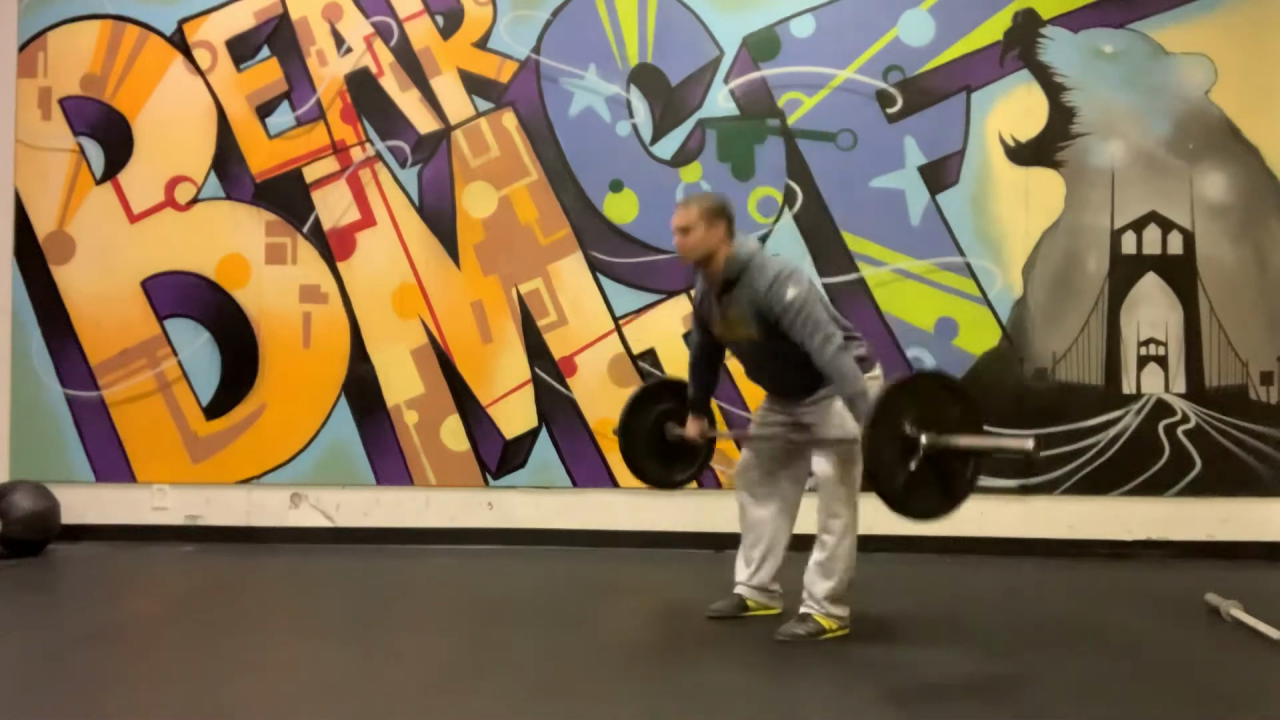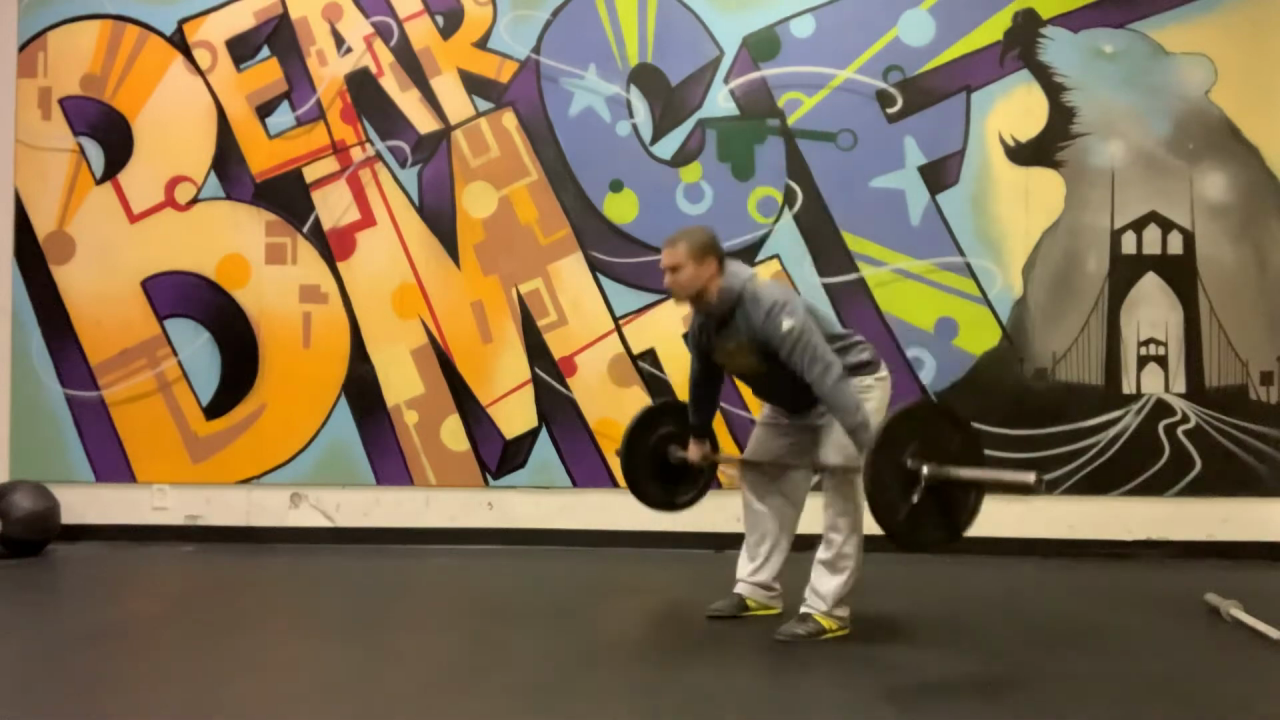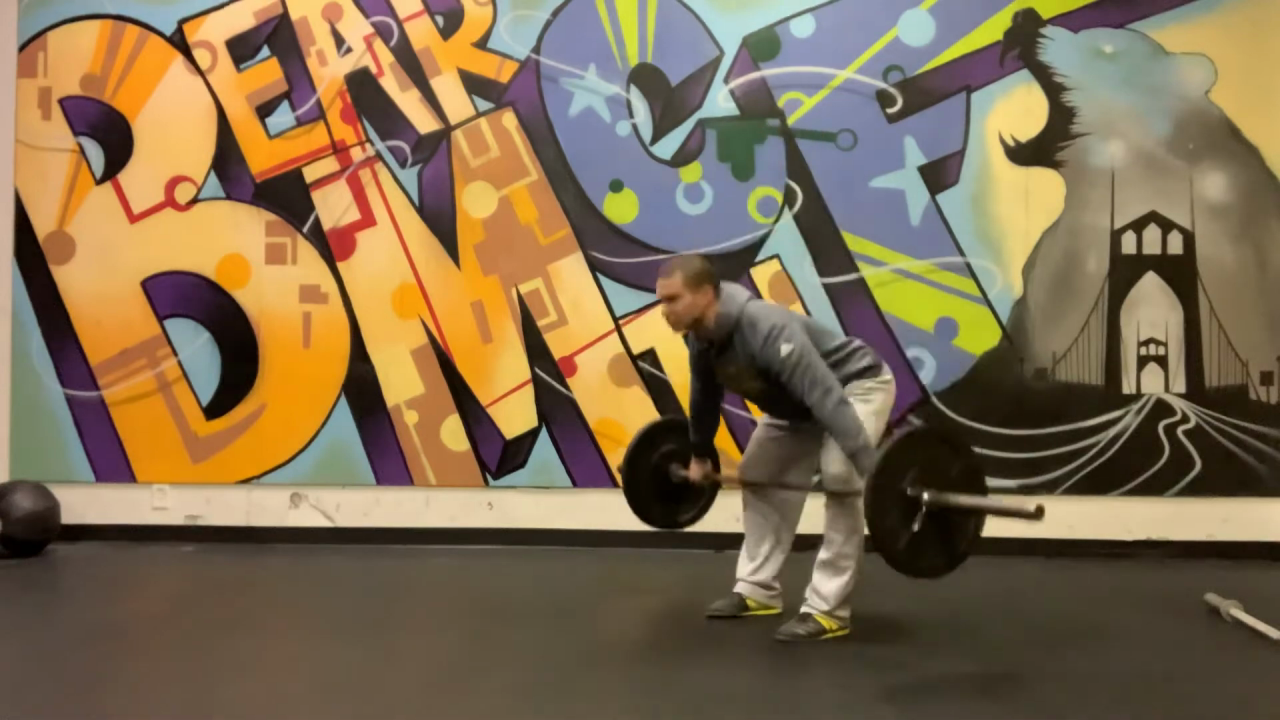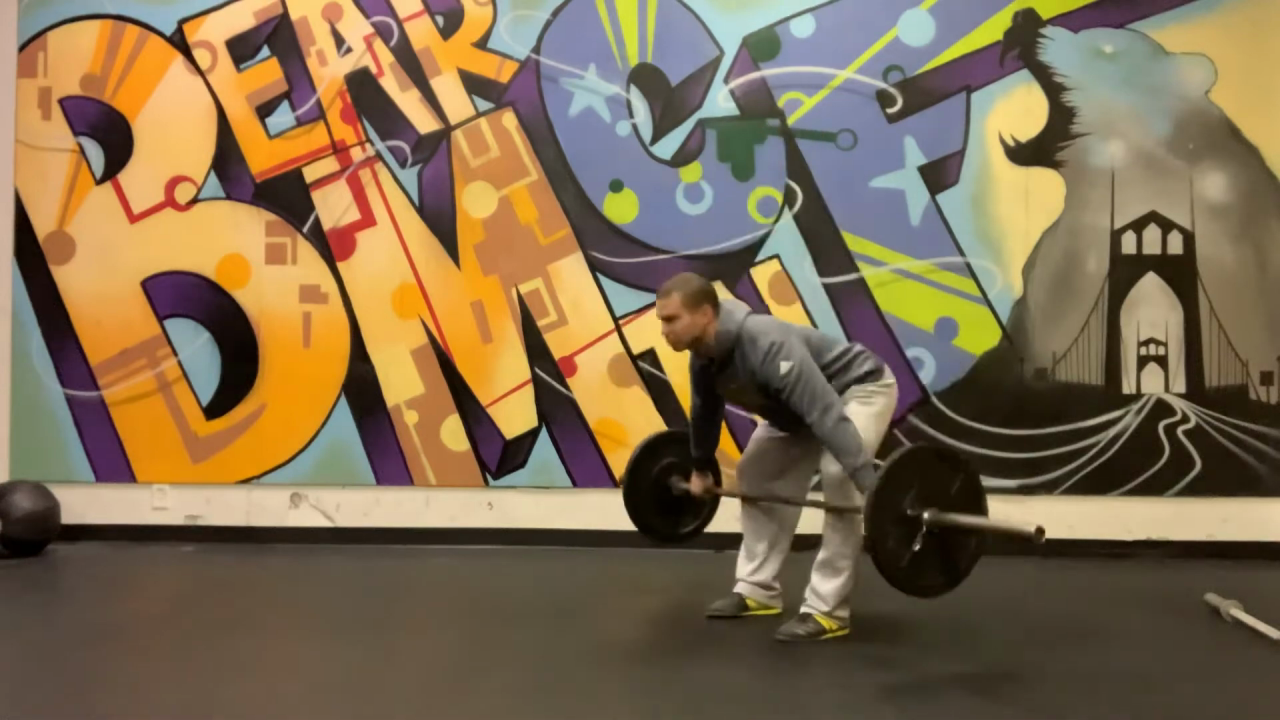
dt=0.1s
person 1, frame 1
left shoulder: (773, 278)
right shoulder: (706, 293)
left elbow: (829, 346)
right elbow: (705, 354)
left wrist: (869, 418)
right wrist: (697, 412)
left hip: (841, 382)
right hip: (786, 396)
left knee: (833, 480)
right knee: (756, 476)
left ankle: (826, 608)
right ankle: (756, 590)
person 1, frame 2
left shoulder: (769, 309)
right shoulder: (703, 322)
left elbow: (829, 375)
right elbow: (704, 380)
left wrist: (871, 449)
right wrist: (698, 436)
left hip: (857, 381)
left knee: (839, 484)
right knee: (758, 477)
left ankle: (826, 610)
right ankle: (757, 589)
person 1, frame 3
left shoulder: (766, 330)
right shoulder: (703, 342)
left elbow: (829, 399)
right elbow: (705, 399)
left wrist: (871, 471)
right wrist: (700, 456)
left hip: (858, 386)
left knee: (840, 479)
right knee: (757, 475)
left ankle: (827, 609)
right ankle: (758, 589)
person 1, frame 4
left shoulder: (767, 346)
right shoulder: (704, 357)
left elbow: (828, 416)
right elbow: (706, 412)
left wrist: (871, 487)
right wrist: (701, 468)
left hip: (859, 390)
left knee: (838, 482)
right knee: (754, 477)
left ankle: (826, 609)
right ankle: (757, 589)
